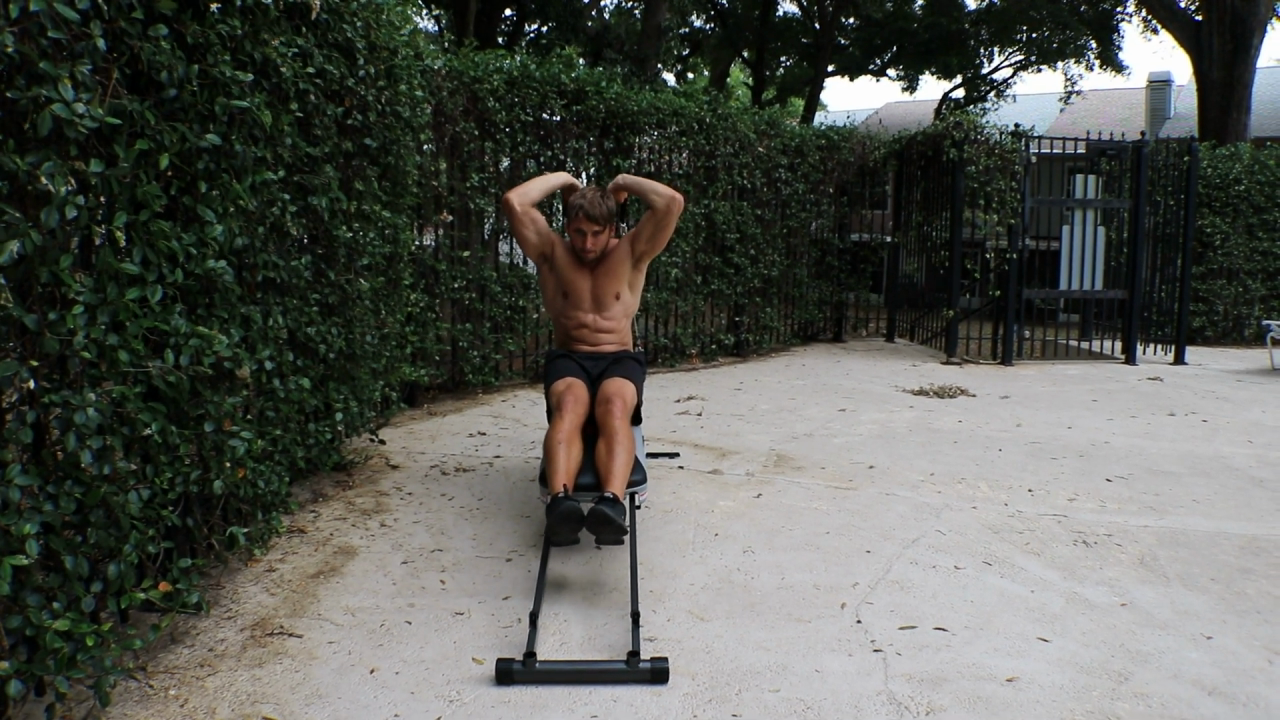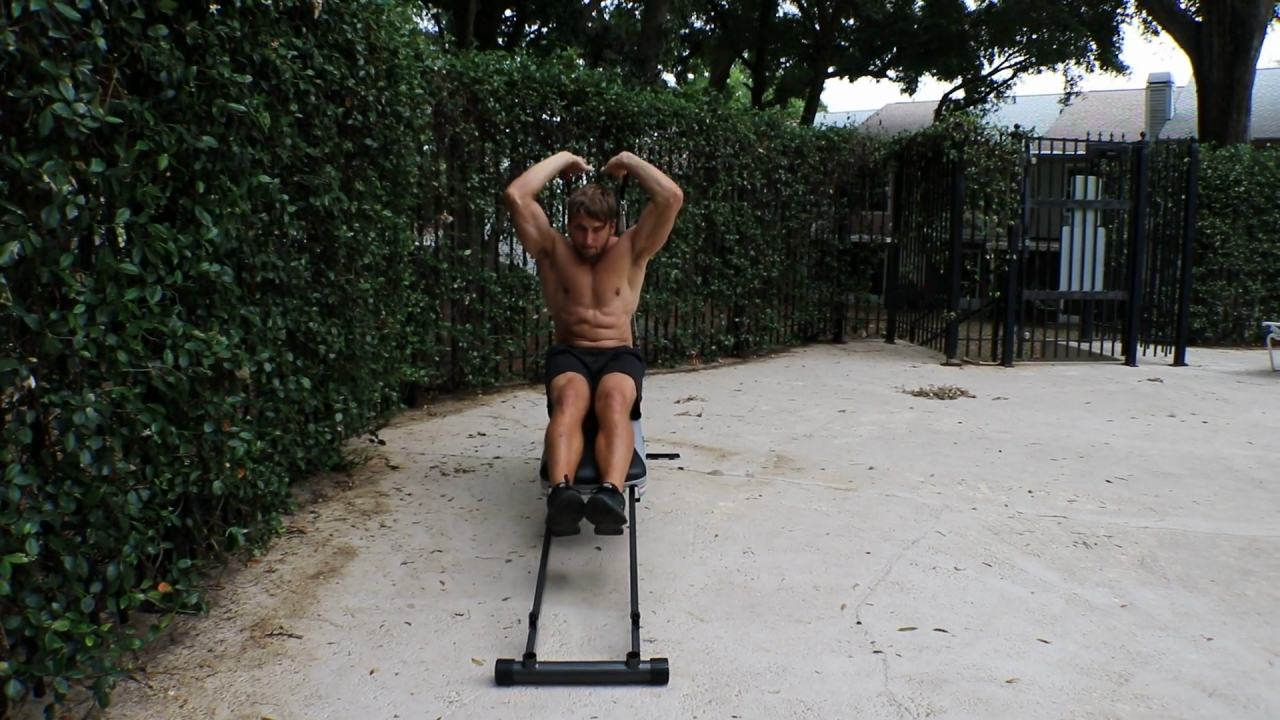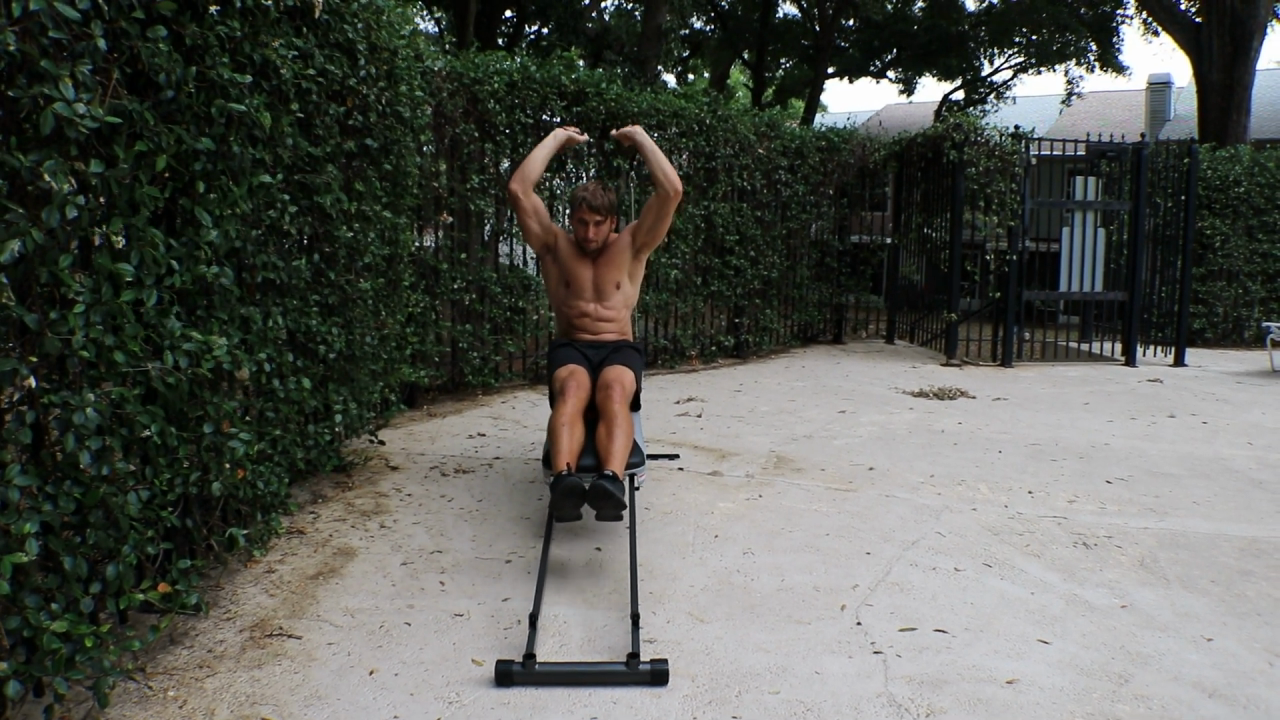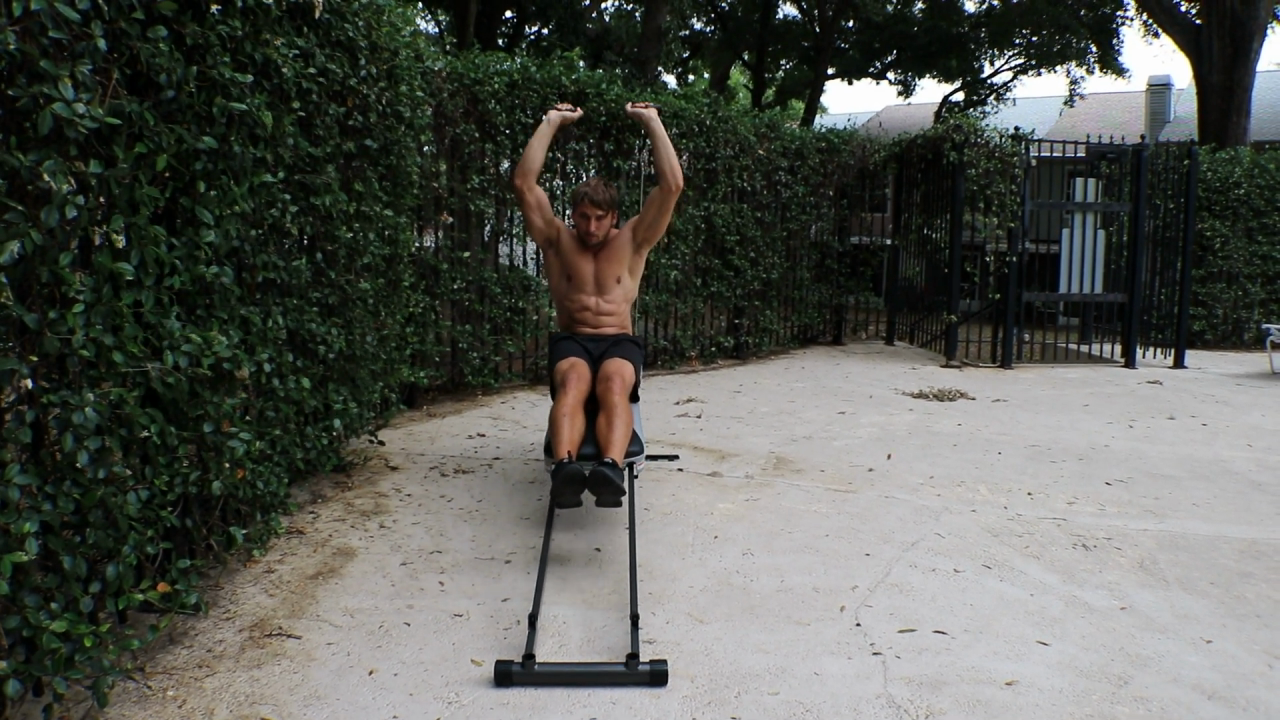
dt=0.2s
person 1, frame 1
left shoulder: (631, 253)
right shoulder: (551, 252)
left elbow: (671, 203)
right elbow: (513, 203)
left wrist: (625, 182)
right wrist: (563, 179)
left hip: (620, 359)
right hip: (568, 358)
left knee: (613, 407)
right knee: (569, 405)
left ankle: (611, 503)
right ankle: (559, 502)
person 1, frame 2
left shoulder: (631, 250)
right shoulder: (553, 250)
left elbow: (671, 199)
right elbow: (515, 197)
left wrist: (630, 161)
right wrist: (561, 159)
left hip: (620, 355)
right hip: (568, 353)
left knee: (613, 401)
right knee: (570, 399)
left ankle: (611, 494)
right ankle: (560, 493)
person 1, frame 3
left shoulder: (631, 246)
right shoulder: (555, 245)
left elbow: (672, 192)
right elbow: (518, 191)
left wrist: (639, 139)
right wrist: (557, 138)
left hip: (620, 348)
right hip: (570, 347)
left knee: (612, 392)
right knee: (572, 390)
left ankle: (611, 482)
right ankle: (563, 481)
person 1, frame 4
left shoulder: (633, 242)
right shoulder: (557, 240)
left elbow: (671, 187)
right elbow: (524, 185)
left wrist: (651, 121)
right wrist: (551, 122)
left hip: (620, 342)
right hip: (570, 341)
left knee: (613, 383)
right knee: (573, 382)
left ankle: (611, 470)
right ankle: (564, 469)
